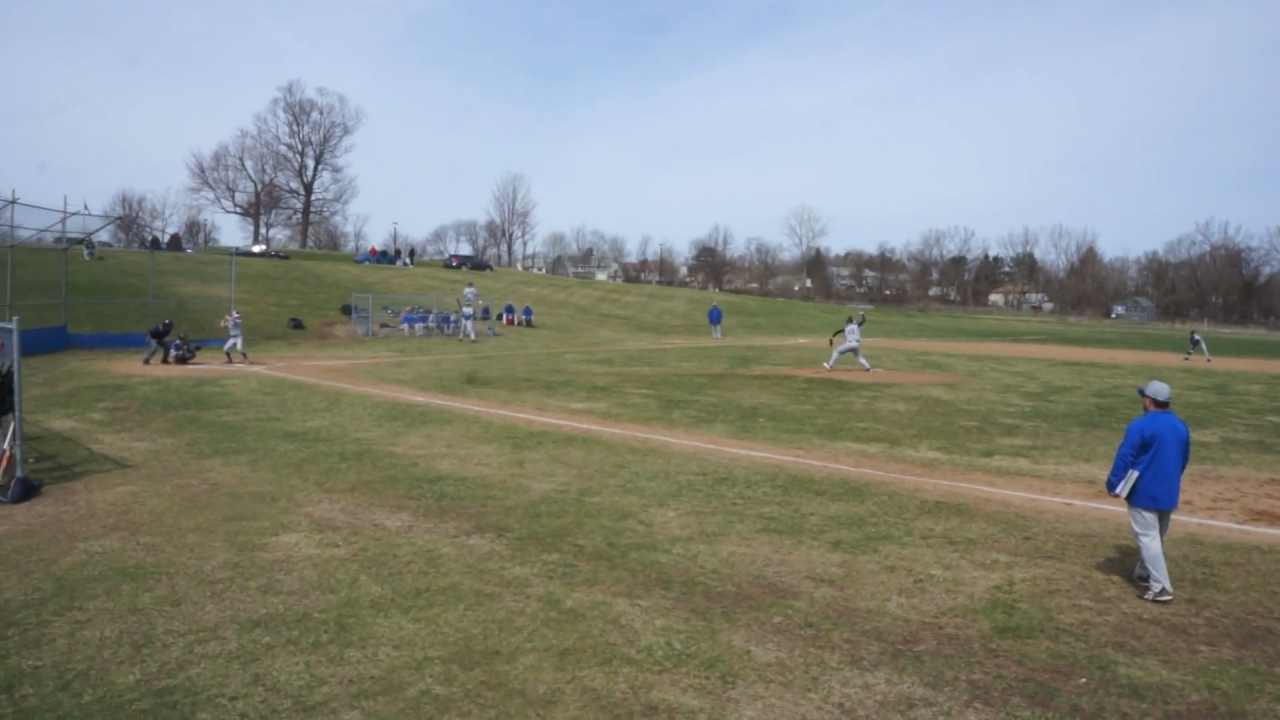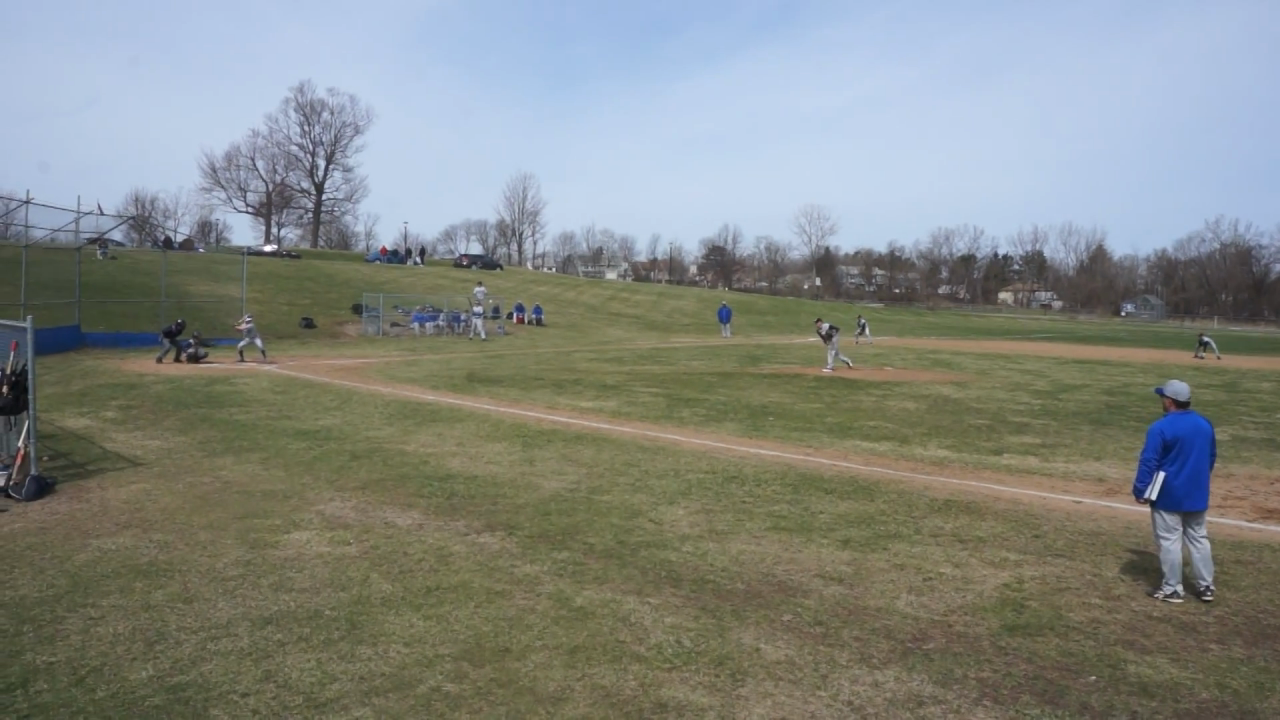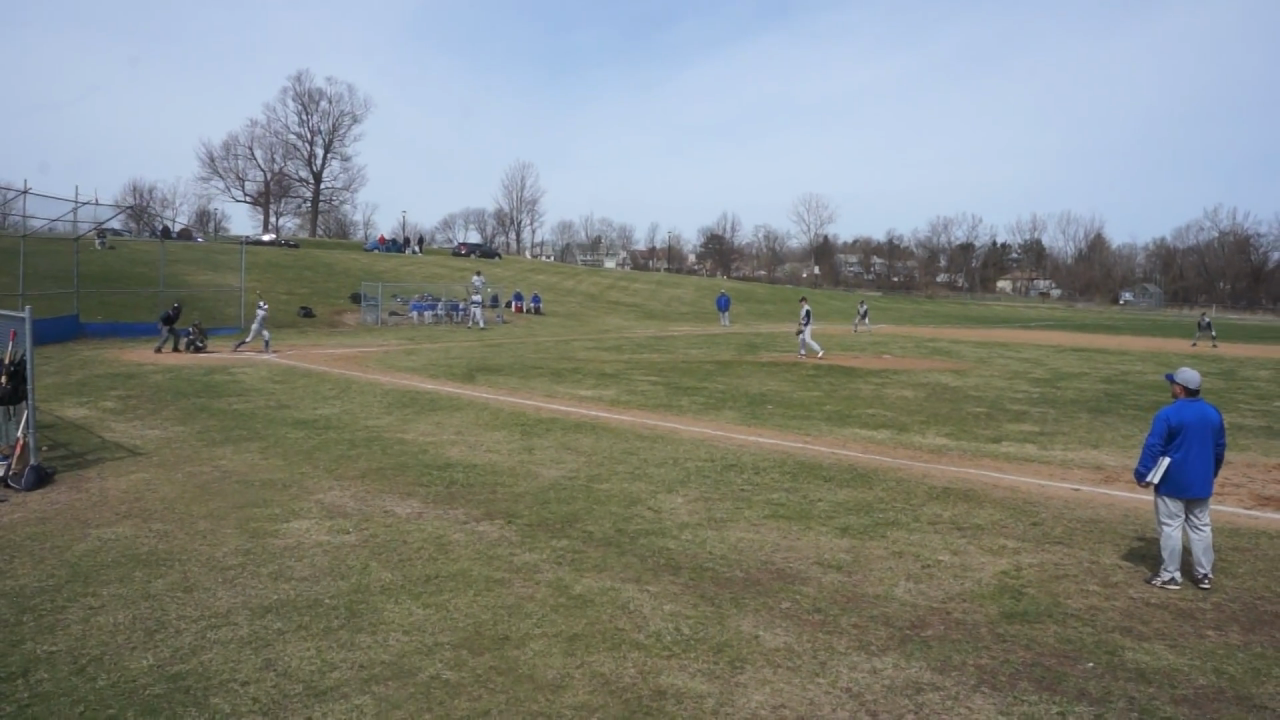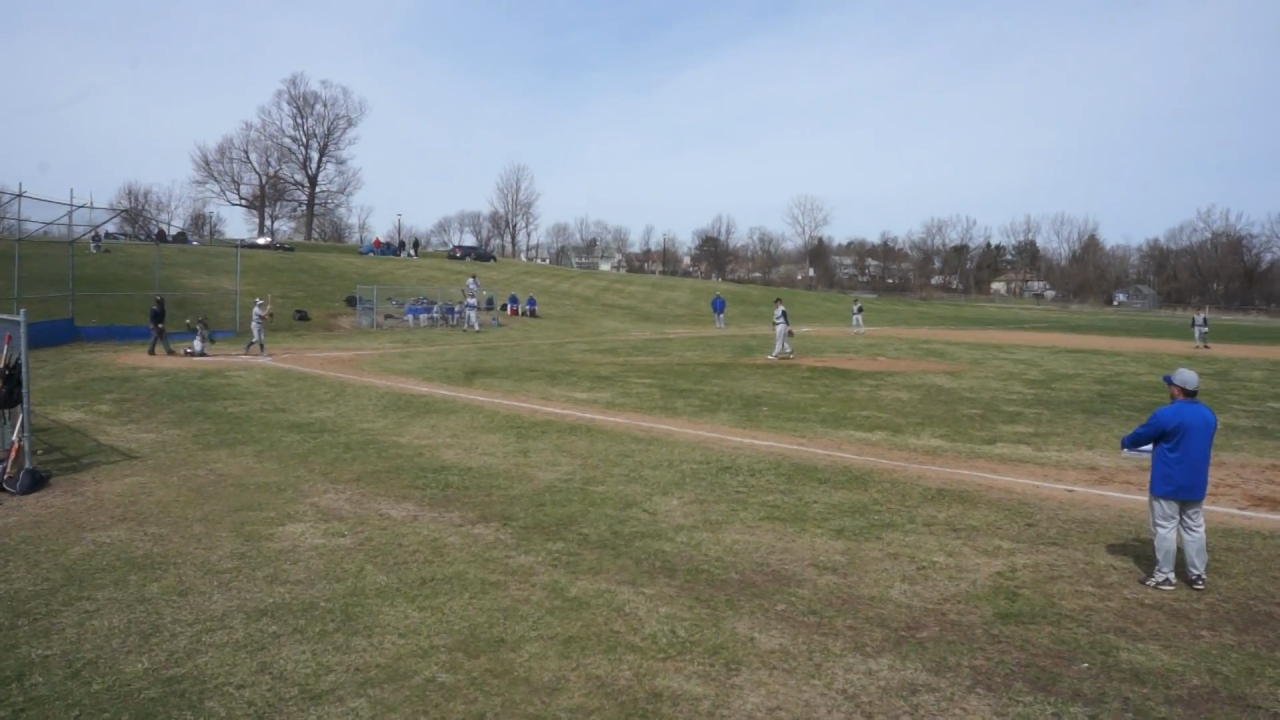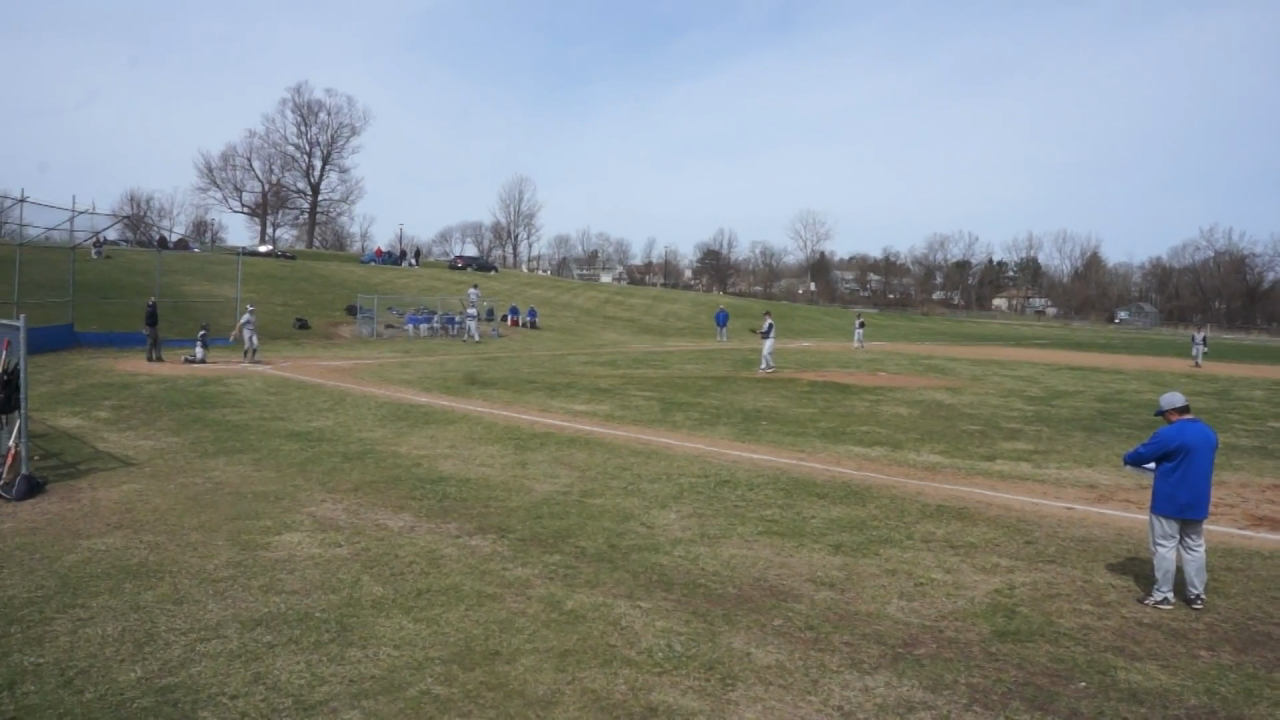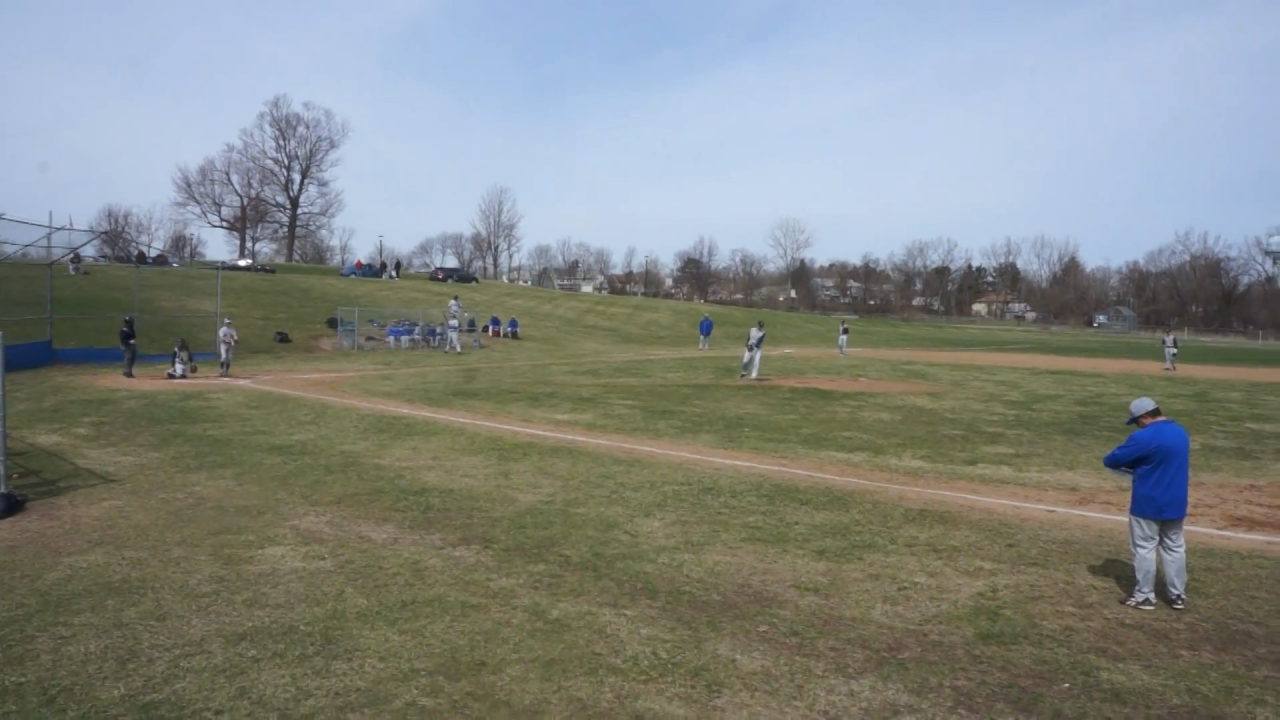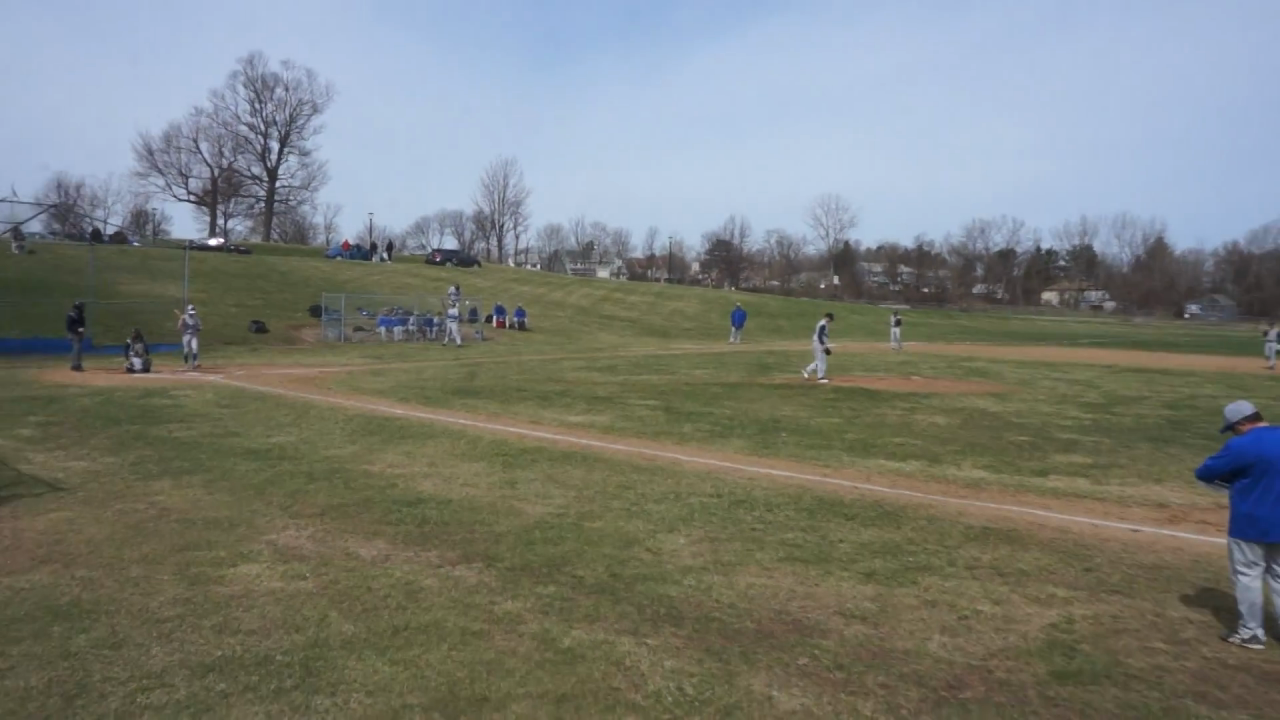
dt=0.7s
person 1, frame 1
left shoulder: (1140, 425)
right shoulder: (1181, 427)
left elbow: (1124, 458)
right elbow: (1184, 459)
left wrist: (1113, 485)
left hip: (1143, 492)
right hip: (1169, 492)
left knee: (1147, 537)
right knee: (1155, 536)
left ankle: (1160, 587)
right ankle: (1144, 574)
person 1, frame 2
left shoulder: (1161, 428)
right shoulder: (1205, 425)
left elbow: (1148, 462)
right elbow: (1211, 458)
left wrist: (1140, 491)
left hip: (1168, 495)
right hip: (1197, 494)
left knee: (1169, 541)
right knee: (1199, 538)
left ankle: (1172, 589)
right ankle: (1206, 586)
person 1, frame 3
left shoulder: (1168, 414)
right shoulder: (1213, 413)
left elbow: (1153, 446)
right elbow: (1220, 447)
left wrist: (1141, 474)
right wrist: (1212, 472)
left hip: (1172, 483)
right hip: (1202, 482)
left knee: (1171, 528)
right knee: (1201, 527)
left ankle: (1170, 575)
right ankle: (1204, 574)
person 1, frame 4
left shoulder: (1166, 414)
right shoulder: (1209, 415)
left elbow: (1141, 435)
left wrist: (1125, 442)
left hip: (1167, 483)
right hip: (1196, 483)
left knee: (1165, 529)
right knee: (1194, 528)
left ankle: (1164, 576)
right ankle: (1198, 575)
person 1, frame 5
left shoulder: (1168, 434)
right shoulder: (1209, 434)
left elbow: (1139, 456)
left wrist: (1126, 458)
left hip: (1168, 502)
right hip: (1197, 502)
left knee: (1164, 548)
right knee: (1194, 547)
left ankle: (1163, 595)
right ankle: (1197, 595)
person 1, frame 6
left shoulder: (1144, 437)
right shoulder: (1181, 433)
left elbow: (1113, 460)
left wrist: (1107, 460)
left hip: (1148, 504)
right hip: (1176, 503)
left knee: (1144, 549)
right knee: (1174, 548)
left ankle: (1144, 596)
right ankle: (1178, 595)
person 1, frame 7
left shoulder: (1241, 445)
left elbow: (1205, 472)
left wrist: (1211, 475)
left hip: (1250, 526)
left knee: (1248, 576)
left ankle: (1251, 633)
